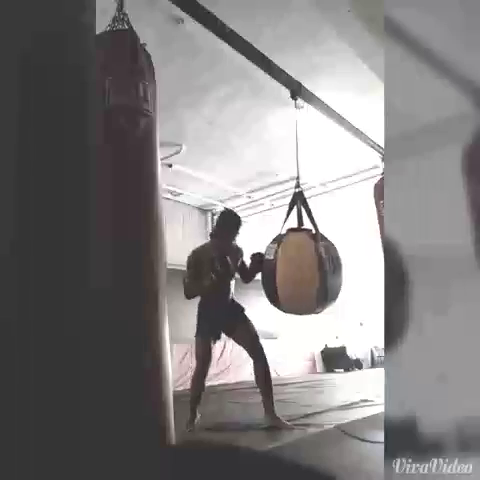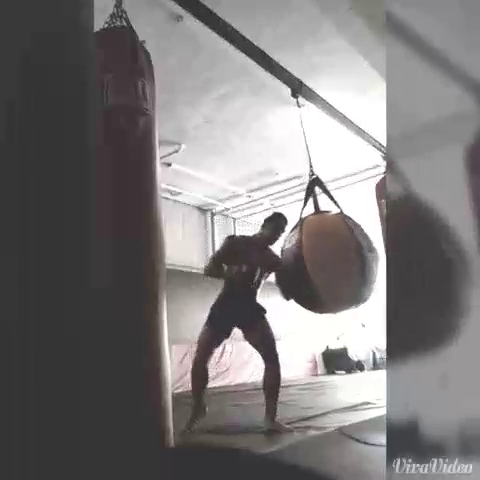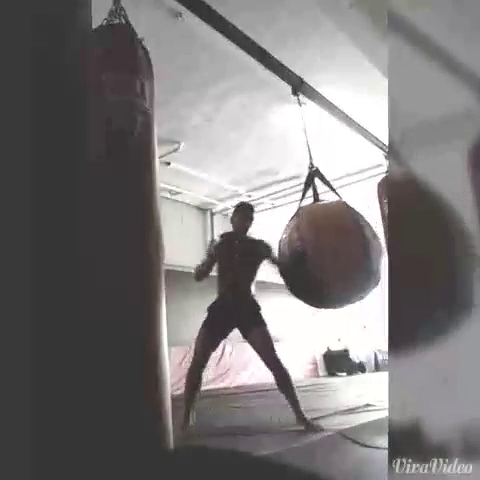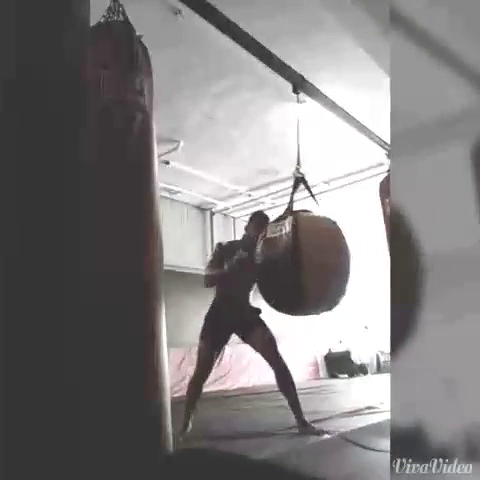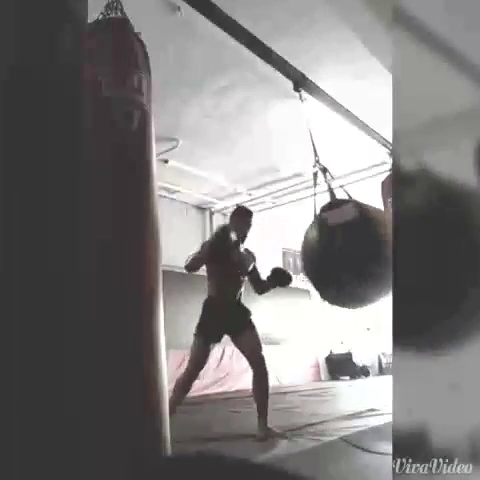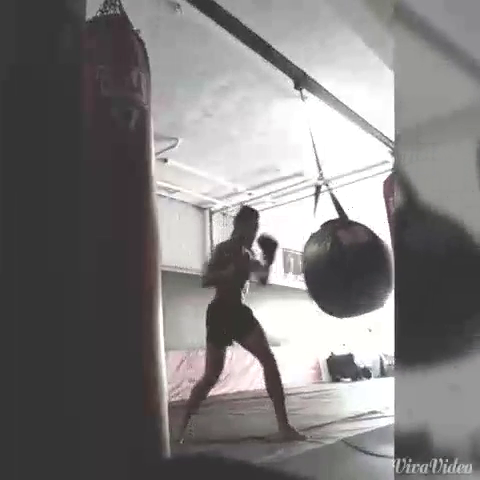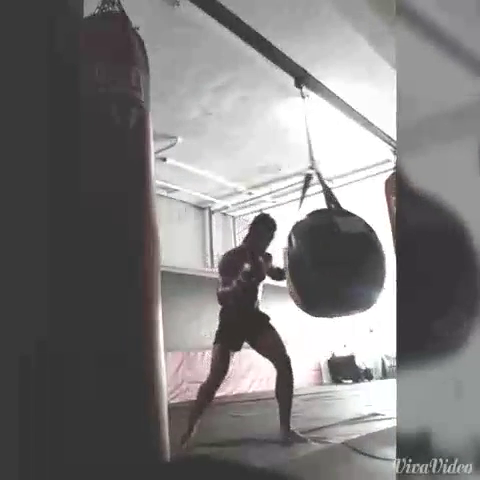
dt=0.7s
person 1, frame 1
left shoulder: (235, 252)
right shoulder: (198, 255)
left elbow: (246, 278)
right elbow: (188, 292)
left wrist: (257, 267)
right wrist: (210, 281)
left hip: (230, 307)
right hip: (208, 310)
left knee: (259, 353)
right knee: (202, 367)
left ankle: (270, 414)
right ankle: (193, 415)
person 1, frame 2
left shoulder: (274, 260)
right shoulder: (235, 242)
right elbow: (208, 269)
right wrist: (231, 272)
left hip: (250, 308)
right hip: (225, 305)
left knee: (272, 358)
right knee: (200, 359)
left ankle: (270, 419)
right ankle: (198, 409)
person 1, frame 3
left shoulder: (259, 246)
right shoulder: (218, 244)
right elbow: (198, 276)
right wrist: (212, 254)
left hip: (247, 307)
right hip: (222, 307)
left knee: (272, 361)
right knee: (197, 363)
left ankle: (300, 415)
right ankle: (186, 418)
person 1, frame 4
right shoulder: (224, 249)
right elbow: (208, 280)
right wrist: (231, 266)
left hip: (245, 313)
right hip: (221, 313)
left knee: (278, 362)
right knee: (201, 374)
left ankle: (301, 421)
right ankle: (186, 423)
person 1, frame 5
left shoulder: (248, 256)
right shoulder: (213, 246)
left elbow: (259, 288)
right elbow: (190, 266)
left wrist: (273, 281)
right wrist: (212, 245)
left hip: (237, 310)
right hip: (213, 309)
left knee: (259, 363)
right knee: (193, 369)
left ankle: (263, 425)
person 1, frame 6
left shoulder: (248, 252)
right shoulder: (223, 250)
left elbow: (262, 278)
right elbow: (207, 280)
left wrist: (267, 263)
right wrist: (234, 271)
left hip: (239, 312)
right hip: (220, 312)
left knee: (269, 361)
right knee: (212, 376)
left ankle: (284, 425)
right ankle: (183, 425)
person 1, frame 7
left shoulder: (264, 258)
right shoulder: (230, 259)
left elbow: (277, 274)
right elbow: (222, 298)
right wrist: (238, 283)
left hip: (255, 317)
right hip: (231, 318)
left knee: (284, 363)
right knee: (215, 377)
left ankle: (285, 429)
right ankle: (189, 431)
